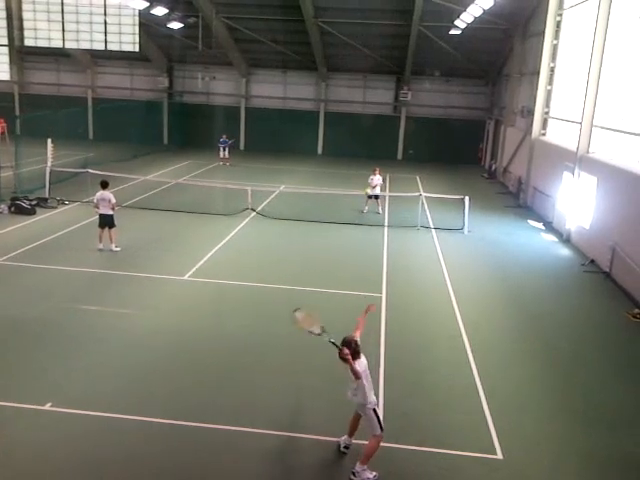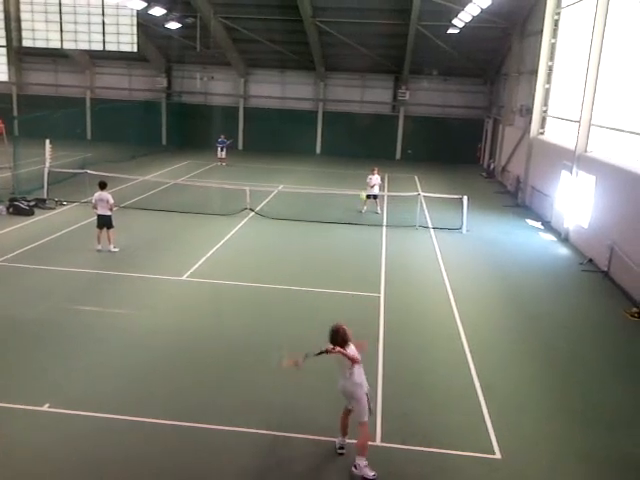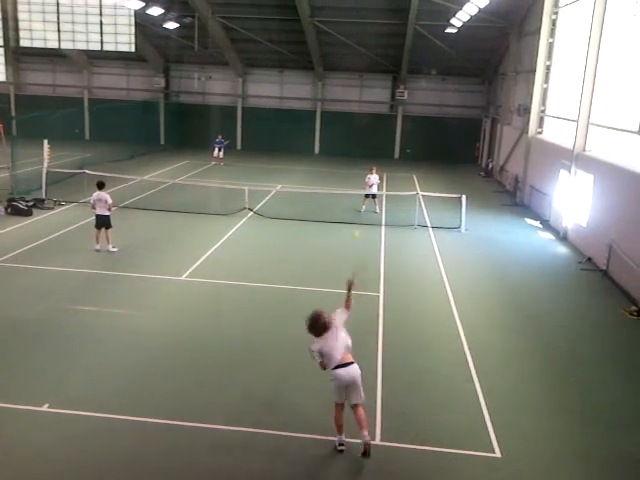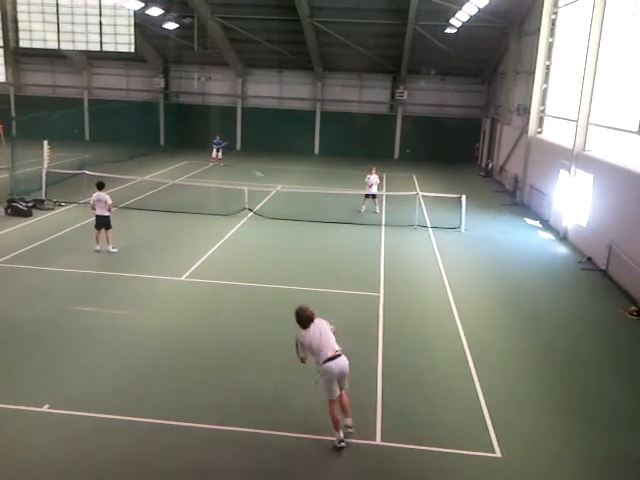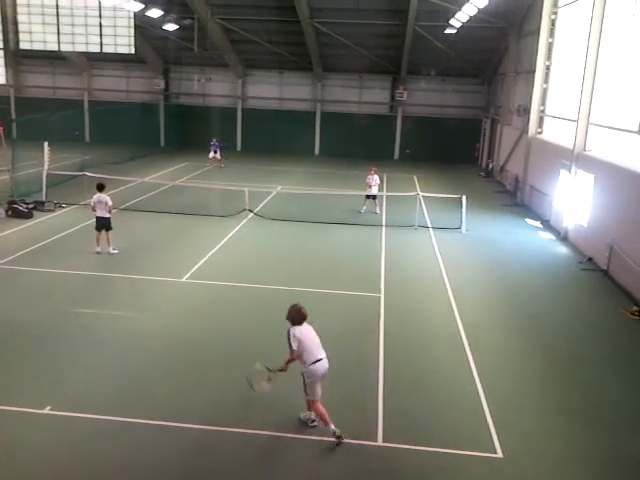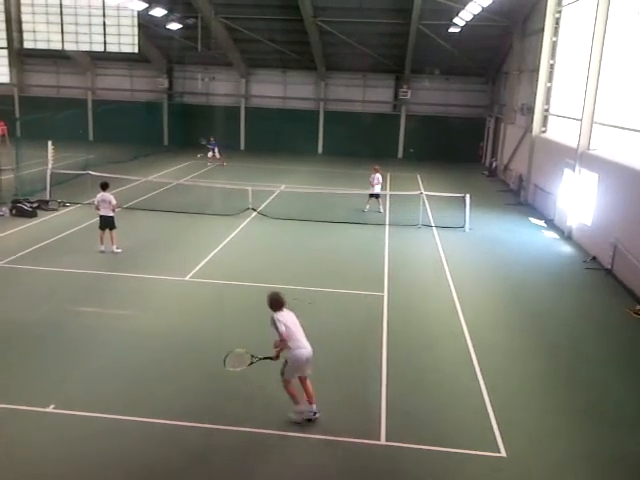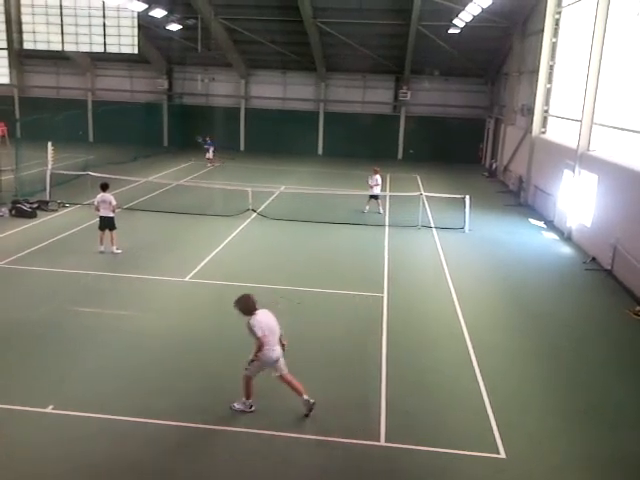
dt=0.2s
person 1, frame 1
left shoulder: (352, 354)
right shoulder: (358, 365)
left elbow: (358, 329)
right elbow: (356, 376)
left wrist: (365, 313)
right wrist: (350, 362)
left hip: (357, 396)
right hip: (366, 402)
left knee: (358, 415)
right knee: (377, 436)
left ankle: (346, 441)
person 1, frame 2
left shoulder: (342, 344)
right shoulder: (348, 349)
right elbow: (356, 359)
right wrist: (341, 351)
left hip: (345, 385)
right hip: (356, 387)
left knee: (348, 409)
right knee: (363, 425)
left ankle: (341, 442)
right ankle: (360, 465)
person 1, frame 3
left shoulder: (315, 346)
right shoulder: (335, 325)
left elbow: (323, 367)
right elbow: (347, 307)
right wrist: (349, 290)
left hip: (337, 374)
right hip: (352, 370)
left knee: (339, 406)
right knee: (357, 406)
left ankle: (340, 440)
right ankle: (365, 436)
person 1, frame 4
left shoulder: (301, 336)
right shoulder: (320, 323)
left elbow: (302, 359)
left hip: (327, 367)
right hip: (341, 361)
left knee: (333, 402)
right knee: (341, 391)
left ankle: (339, 437)
right ankle: (347, 422)
person 1, frame 5
left shoulder: (292, 331)
right shoulder: (308, 327)
left elbow: (294, 356)
left wrist: (286, 364)
left hip: (312, 369)
right hip: (323, 363)
left knee: (314, 402)
right knee: (312, 394)
left ankle: (334, 430)
right ankle: (310, 416)
person 1, frame 6
left shoulder: (276, 317)
right shoulder: (288, 313)
left elbow: (284, 339)
left wrist: (278, 351)
right wrist: (280, 342)
left hip: (296, 353)
right hip: (307, 350)
left knee: (286, 380)
right knee: (304, 379)
left ankle: (300, 410)
right ankle: (312, 410)
person 1, frame 7
left shoulder: (252, 322)
right shoulder: (266, 312)
left elbow: (261, 342)
right elbow: (277, 330)
left wrist: (255, 354)
right wrist: (282, 342)
left hip: (265, 355)
right hip: (276, 351)
left knee: (247, 376)
right knee: (286, 377)
left ankle: (247, 404)
right ankle: (306, 400)
